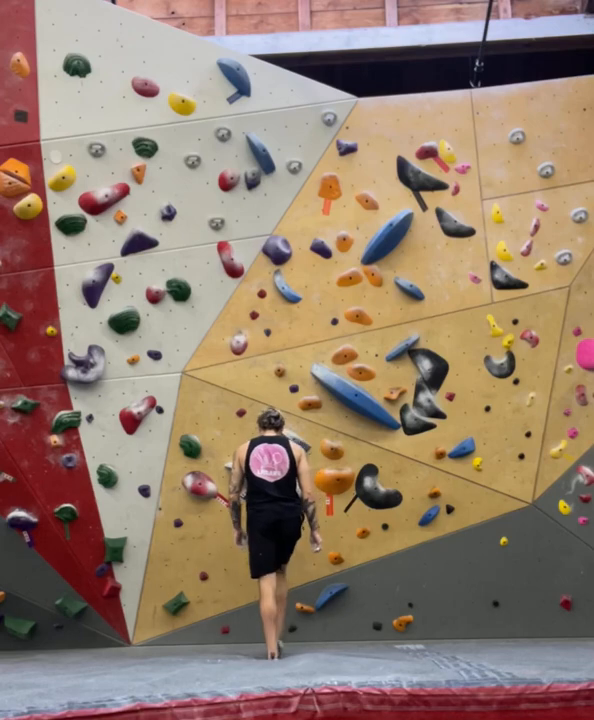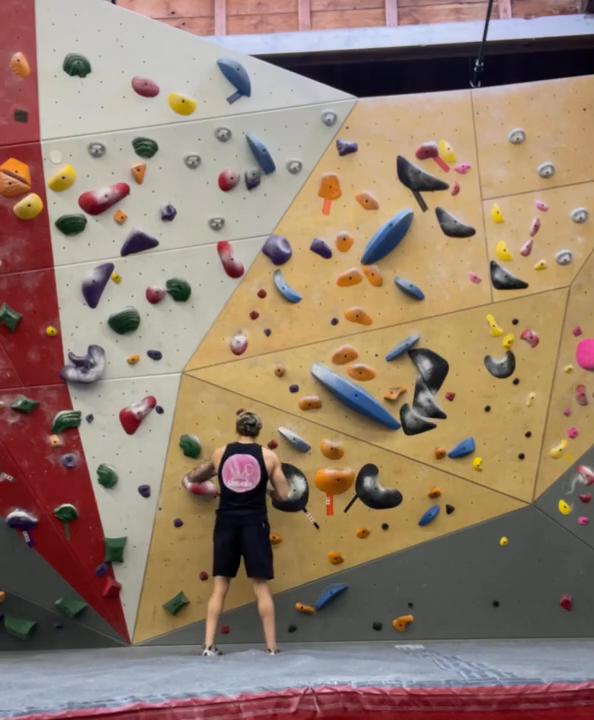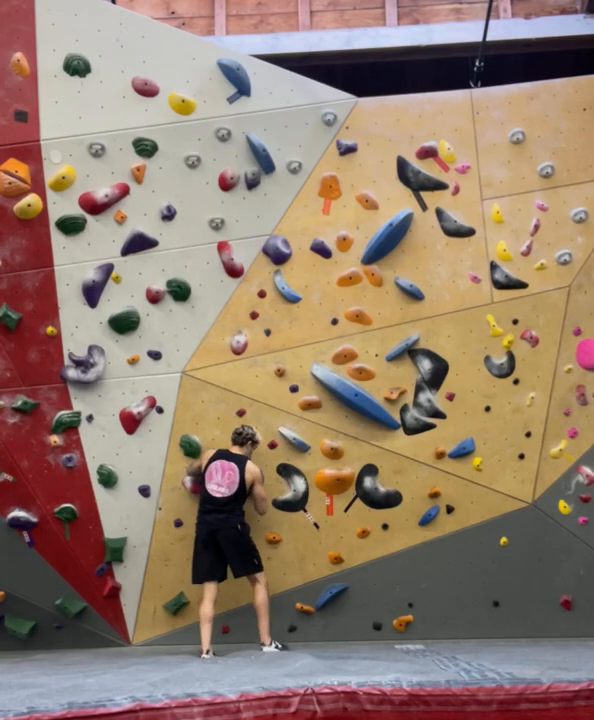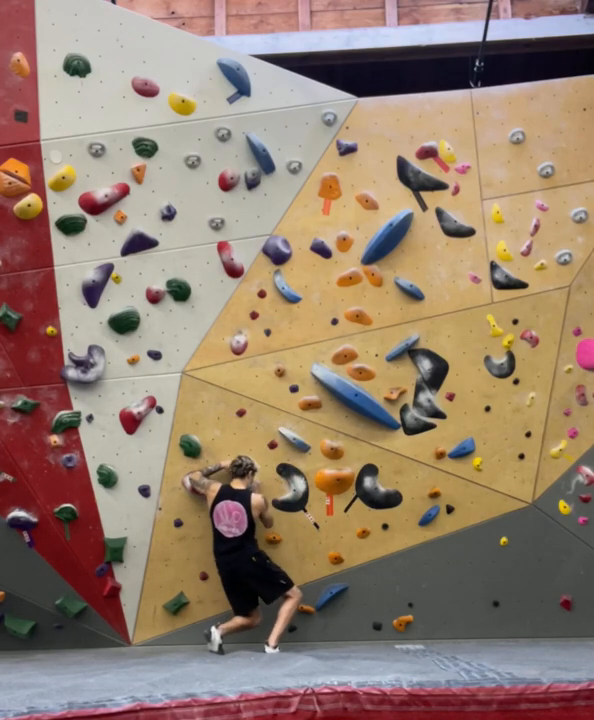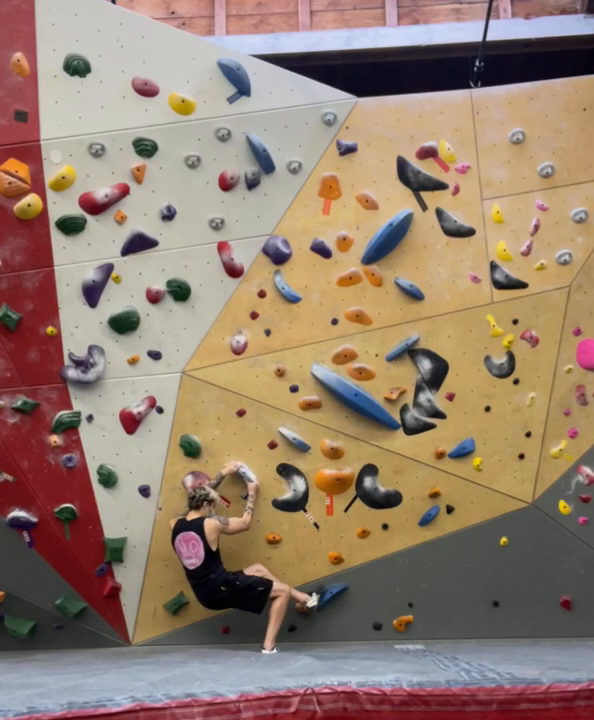
dt=1s
person 1, frame 1
left shoulder: (244, 449)
right shoulder: (295, 449)
left elbow: (233, 495)
right elbow: (307, 494)
left wrist: (237, 528)
right wrist: (314, 529)
left hip: (260, 519)
right hip: (289, 517)
left knee: (266, 586)
right knee: (279, 572)
left ankle: (273, 651)
right ankle: (277, 640)
person 1, frame 2
left shoulder: (220, 453)
right shoulder: (269, 456)
left elbow: (192, 478)
right elbow: (283, 494)
left hip: (224, 525)
right hip: (254, 526)
left knee: (219, 588)
right knee: (261, 587)
left ankle: (208, 646)
right ankle: (271, 648)
person 1, frame 3
left shoulder: (209, 456)
right shoulder: (252, 469)
left elbow: (190, 472)
right elbow: (262, 509)
left hip: (205, 528)
right hip: (232, 528)
left knee: (209, 593)
right knee: (259, 581)
left ankle: (206, 650)
right ankle: (266, 643)
person 1, frame 4
left shoulder: (213, 490)
right shoulder: (256, 499)
left elbow: (193, 477)
right elbow: (268, 523)
left wrist: (220, 465)
left hip: (224, 564)
right hip: (249, 559)
left knee: (251, 617)
right knee: (294, 595)
left ankle: (218, 631)
right ankle: (272, 644)
person 1, frame 5
left shoulder: (175, 525)
right shoulder: (211, 524)
left elbow: (201, 493)
right elbow: (245, 523)
left wrist: (223, 473)
right wrist: (252, 493)
left hip: (204, 592)
right hip: (219, 588)
left knee: (258, 569)
right knee: (283, 590)
left ankle: (303, 599)
right ankle: (268, 647)
